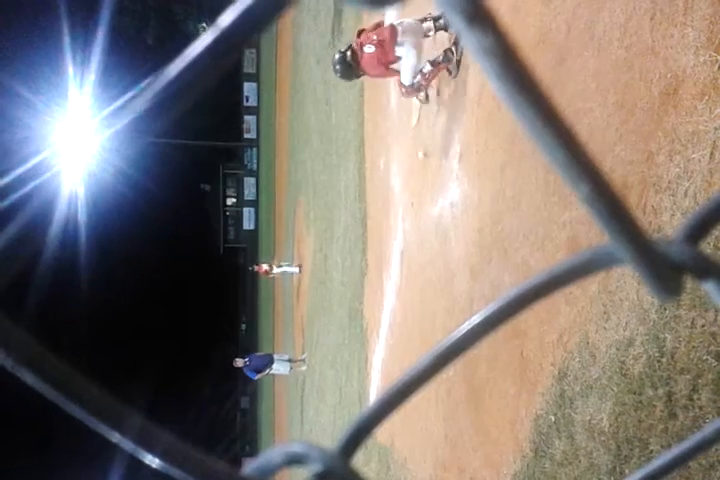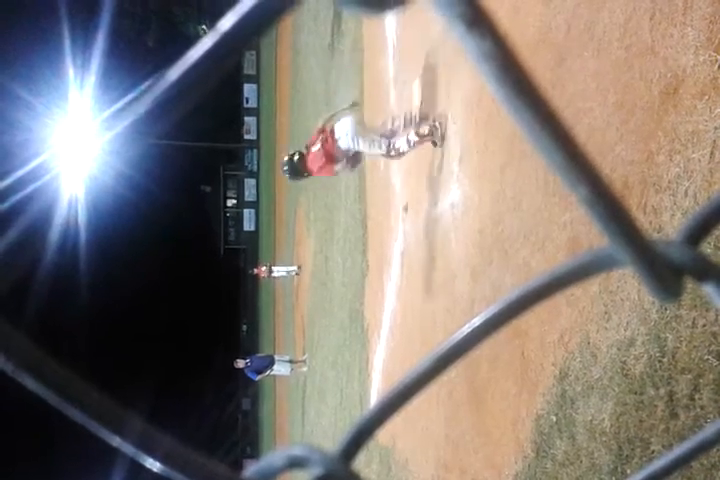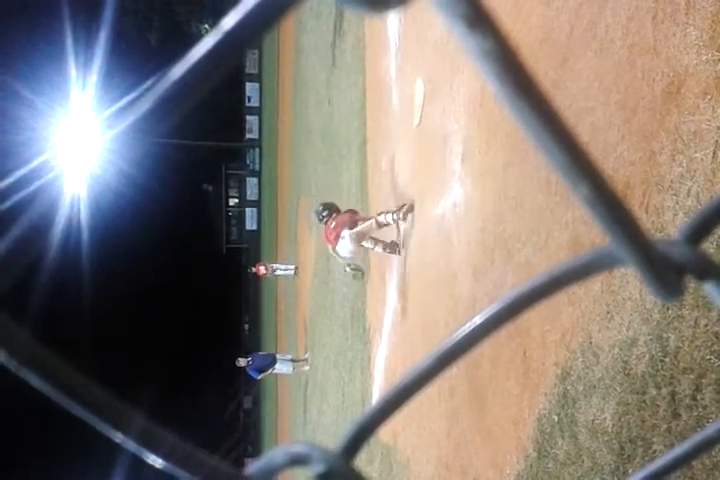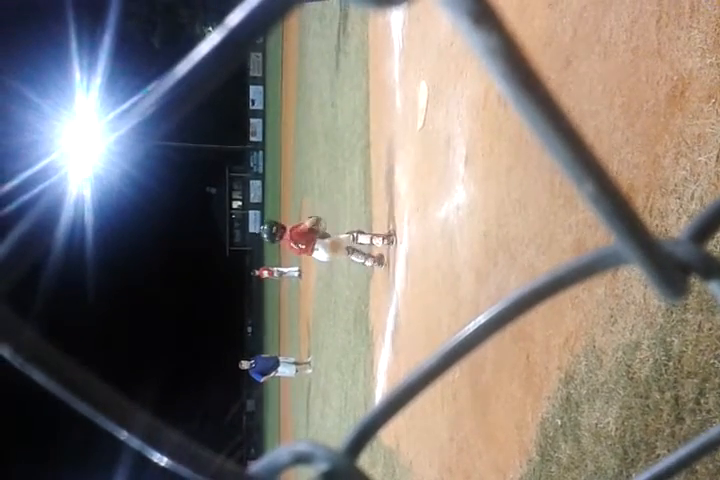
dt=0.7s
person 1, frame 1
left shoulder: (371, 67)
right shoulder: (362, 37)
left elbow: (400, 75)
right elbow: (380, 24)
left hip: (408, 47)
left ankle: (447, 58)
right ankle: (439, 23)
person 1, frame 2
left shoulder: (317, 166)
right shoulder: (312, 145)
left elbow: (340, 167)
right elbow: (325, 122)
left wrist: (348, 161)
right wrist: (346, 108)
left hip: (351, 138)
left knee: (390, 149)
left ankle: (429, 133)
person 1, frame 3
left shoulder: (326, 230)
right shoulder: (347, 214)
left elbow: (332, 249)
right elbow: (363, 219)
left wrist: (346, 264)
right wrist: (379, 218)
left hip: (343, 251)
left knee: (363, 239)
right knee: (377, 220)
left ankle: (389, 248)
right ankle: (397, 215)
person 1, frame 4
left shoulder: (286, 243)
right shoulder: (291, 232)
right elbow: (309, 223)
right wrist: (316, 219)
left hip: (319, 254)
right hip: (323, 246)
left knee: (350, 250)
right knee: (354, 236)
left ankle: (374, 261)
right ankle: (383, 239)
